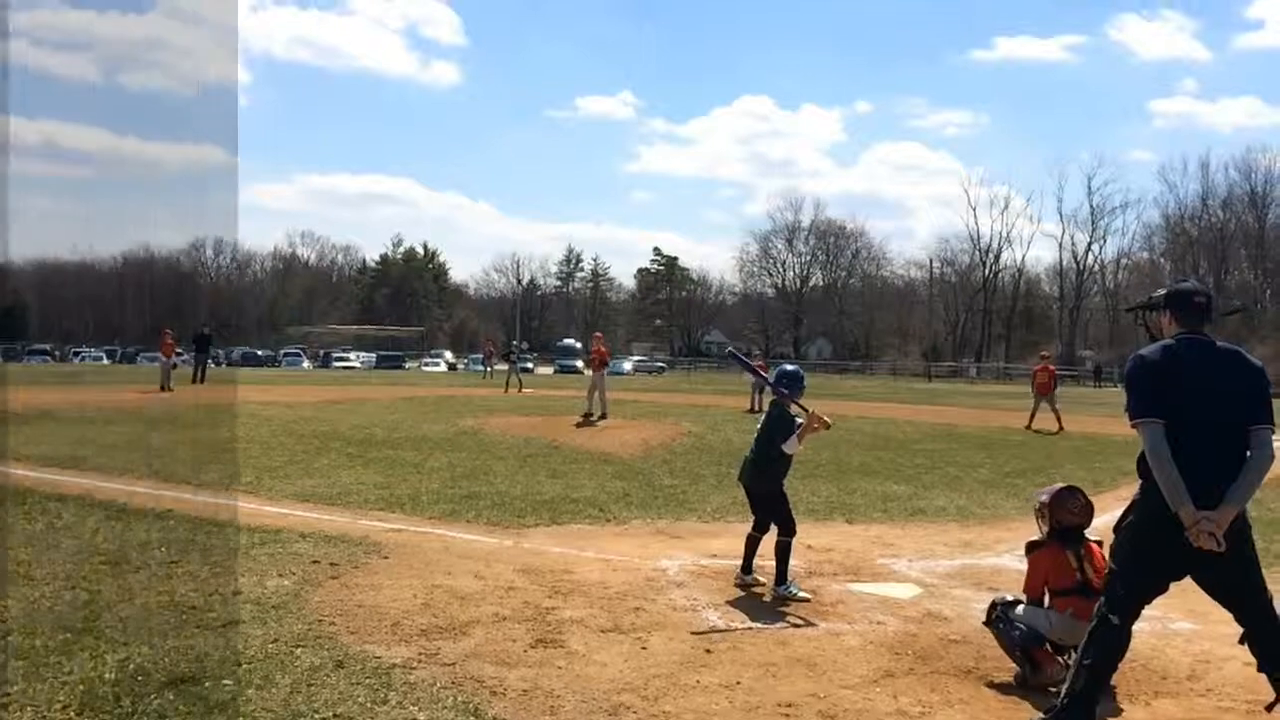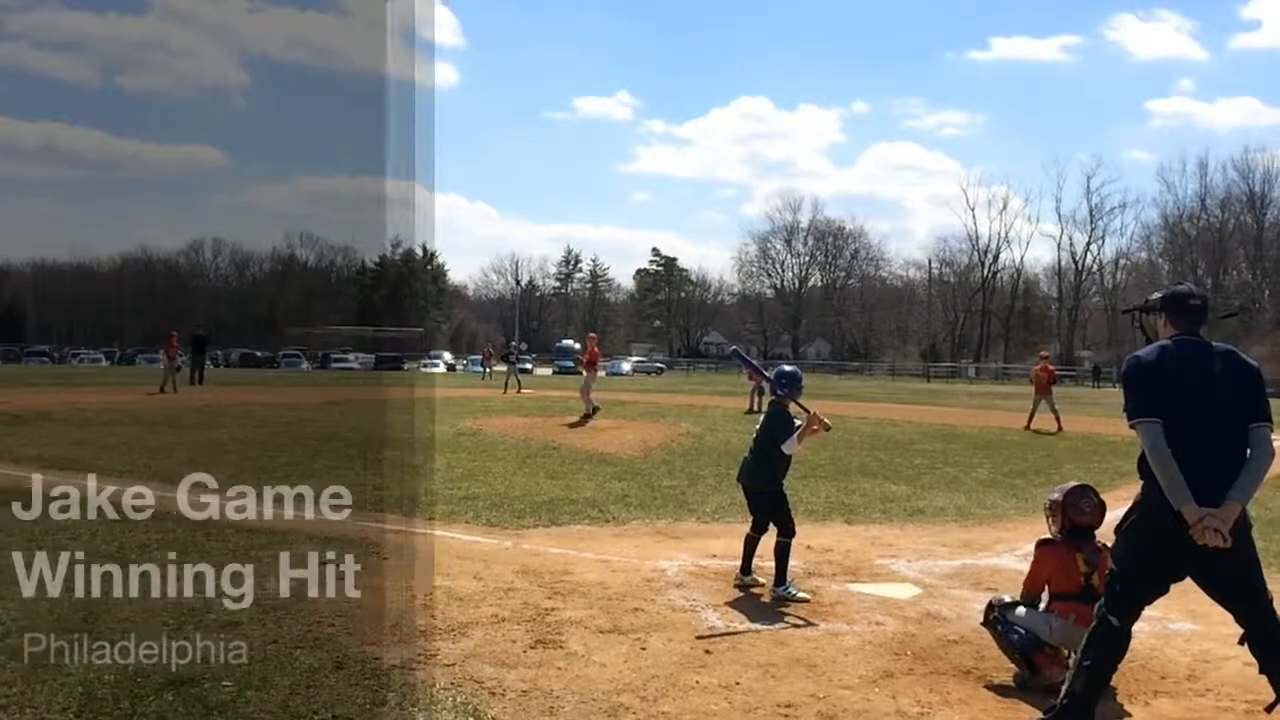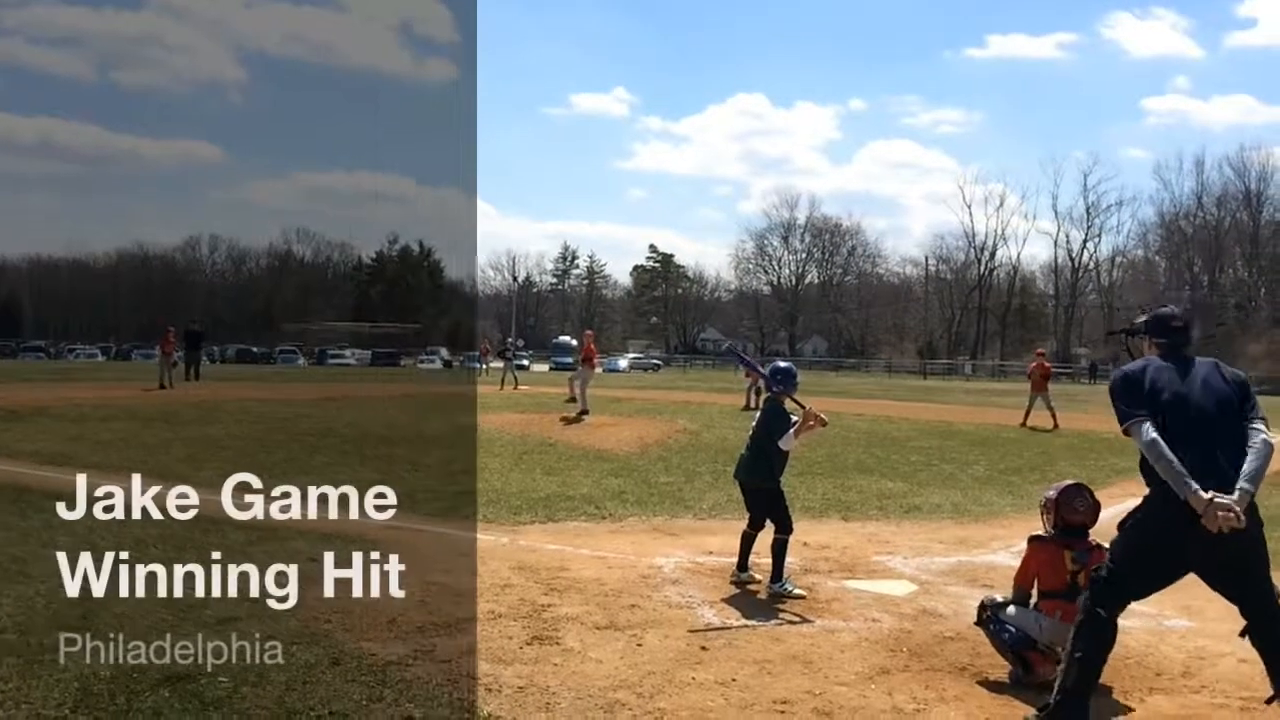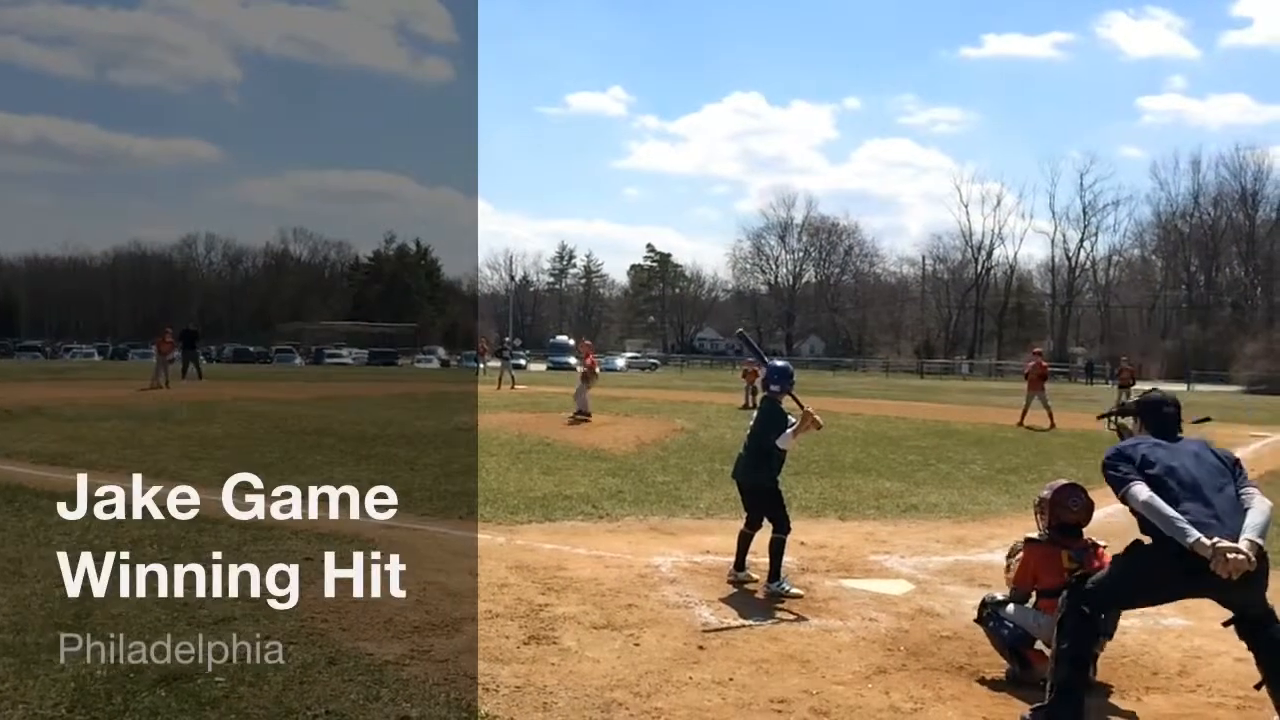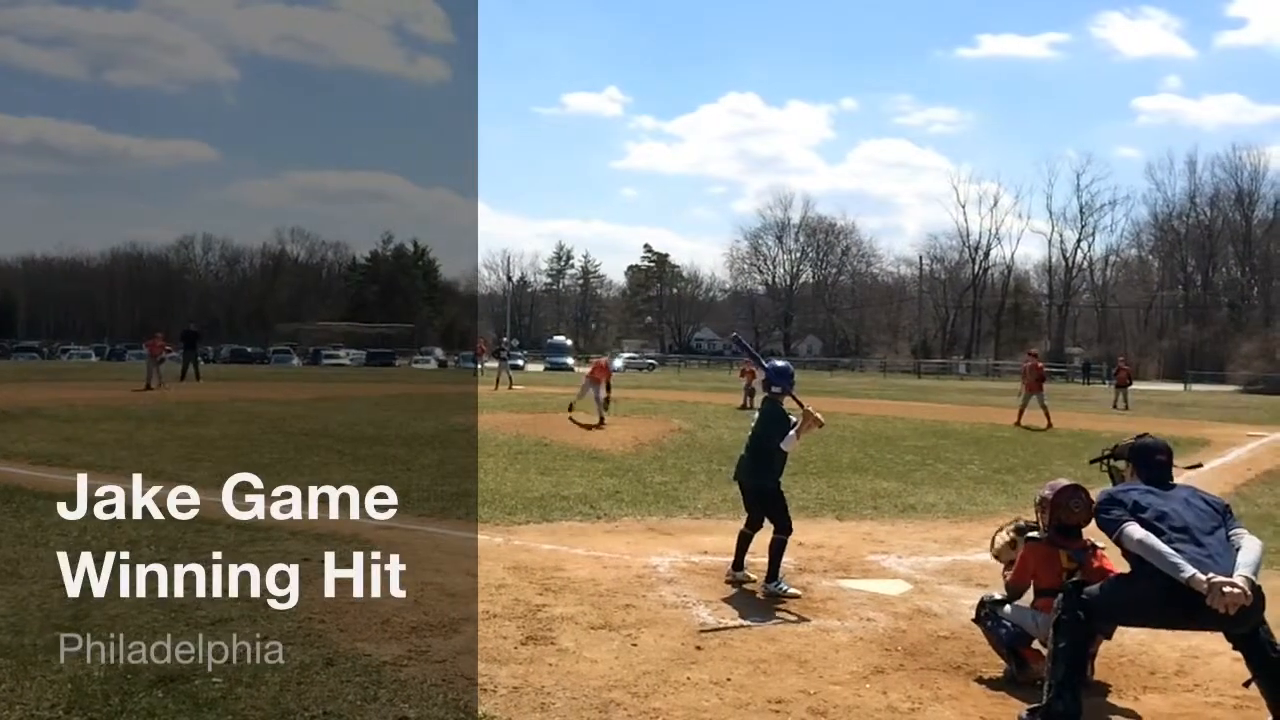
dt=0.4s
person 1, frame 1
left shoulder: (1148, 362)
left elbow: (1155, 444)
left wrist: (1186, 515)
right wrist: (1223, 514)
left hip: (1161, 513)
right hip: (1226, 518)
left knee: (1115, 614)
person 1, frame 2
left shoulder: (1144, 363)
right shoulder: (1244, 367)
left elbow: (1154, 443)
left wrist: (1191, 513)
right wrist: (1227, 512)
left hip: (1163, 513)
right hip: (1227, 517)
left knee: (1115, 615)
person 1, frame 3
left shoulder: (1131, 376)
right shoulder: (1230, 376)
left elbow: (1149, 441)
left wrist: (1199, 499)
right wrist: (1240, 497)
left hip: (1172, 512)
right hip: (1238, 514)
left knee: (1102, 601)
person 1, frame 4
left shoulder: (1123, 452)
right shoulder: (1219, 454)
left elbow: (1144, 500)
left wrist: (1202, 546)
right wrist: (1248, 547)
left hip: (1181, 558)
right hip: (1245, 561)
left knee: (1081, 600)
person 1, frame 5
left shoulder: (1114, 497)
right shoulder: (1207, 499)
left elbow: (1138, 538)
right elbow: (1250, 542)
left wrist: (1197, 581)
right wrist: (1243, 582)
left hip: (1174, 595)
right hip: (1238, 596)
left knee: (1075, 605)
person 2, frame 1
left shoulder: (778, 410)
right shoulder: (781, 415)
left elbow: (796, 430)
right elbow: (788, 448)
left wrist: (816, 426)
right wrist: (809, 427)
left hip: (753, 475)
right hip: (765, 480)
left knee: (762, 523)
right knee: (787, 528)
left ankle: (745, 573)
right ankle: (781, 585)
person 2, frame 2
left shoulder: (775, 411)
right shoulder: (781, 415)
left elbow: (794, 432)
right elbow: (788, 448)
left wrist: (814, 427)
right wrist: (808, 427)
left hip: (752, 476)
right hip: (764, 481)
left knee: (760, 523)
right knee: (786, 528)
left ankle: (744, 574)
right ankle: (780, 586)
person 2, frame 3
left shoulder: (770, 407)
right shoulder: (777, 411)
left elbow: (791, 428)
right elbow: (785, 443)
left wrist: (811, 423)
right wrist: (804, 422)
left hip: (749, 473)
right hip: (762, 477)
left knee: (757, 520)
right knee: (783, 525)
left ankle: (741, 570)
right ankle: (777, 582)
person 2, frame 4
left shoulder: (768, 406)
right shoulder: (774, 410)
left elbow: (788, 427)
right elbow: (782, 442)
left wrist: (807, 424)
right wrist: (802, 423)
left hip: (747, 472)
right hip: (760, 477)
left knee: (754, 520)
right knee: (781, 525)
left ankle: (738, 570)
right ankle: (774, 582)
person 2, frame 5
left shoulder: (769, 407)
right shoulder: (775, 412)
left elbow: (791, 428)
right elbow: (787, 445)
left wrist: (809, 423)
right wrist: (804, 423)
left hip: (747, 473)
right hip: (762, 478)
left knee: (754, 521)
right knee: (783, 526)
left ankle: (737, 569)
right ankle: (772, 582)
person 3, frame 1
left shoulder: (1042, 551)
right shoulder: (1095, 549)
left elbow: (1034, 604)
left hip: (1065, 626)
left knee: (999, 610)
left ankle: (1044, 667)
person 3, frame 2
left shoulder: (1049, 550)
right shoulder: (1104, 553)
left elbow: (1028, 600)
left hip: (1063, 630)
left knee: (997, 609)
left ankle: (1043, 669)
person 3, frame 3
left shoulder: (1040, 546)
right shoulder: (1100, 553)
left elbow: (1020, 597)
left hip: (1051, 630)
left knee: (990, 609)
left ankle: (1035, 666)
person 3, frame 4
left shoulder: (1036, 547)
right shoulder: (1095, 551)
left elbow: (1018, 598)
left wrist: (1013, 574)
right wrist: (1104, 634)
left hip: (1050, 627)
left knee: (991, 606)
left ankle: (1031, 665)
person 3, frame 5
left shoulder: (1035, 546)
right shoulder: (1094, 552)
left elbow: (1013, 592)
left wrist: (1009, 561)
right wrist: (1098, 633)
left hip: (1048, 627)
left knee: (988, 607)
left ankle: (1028, 664)
